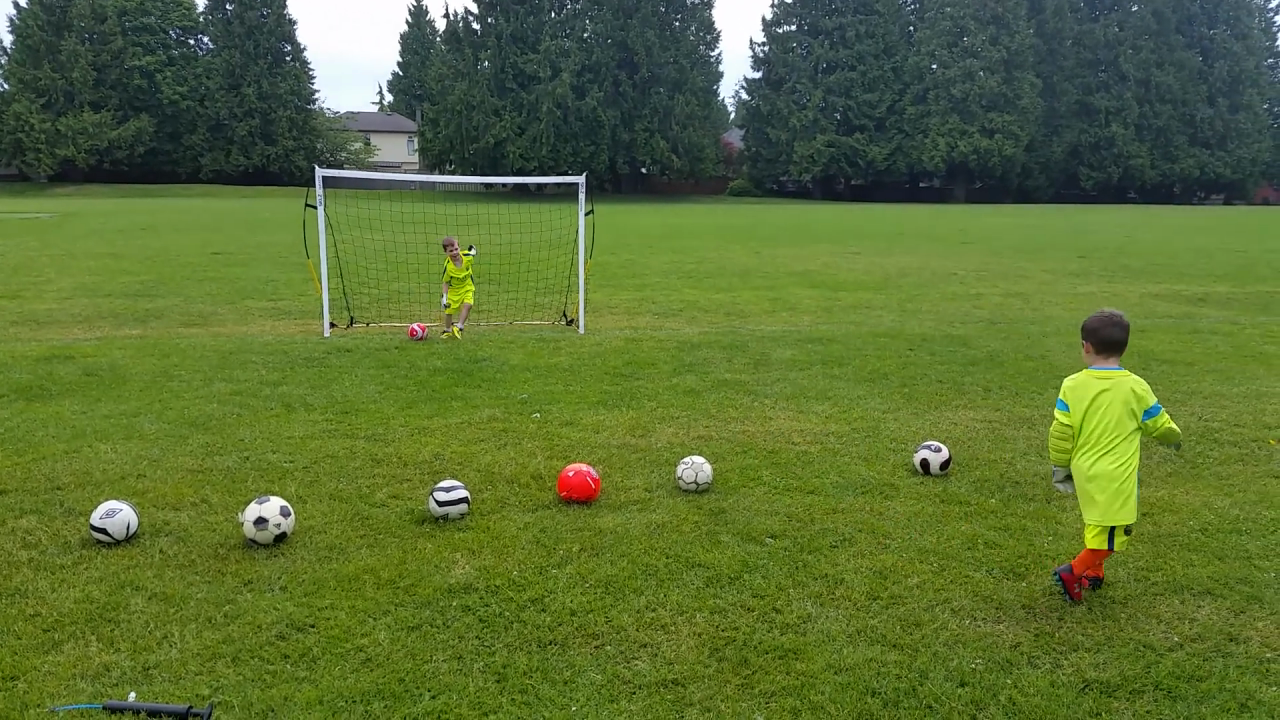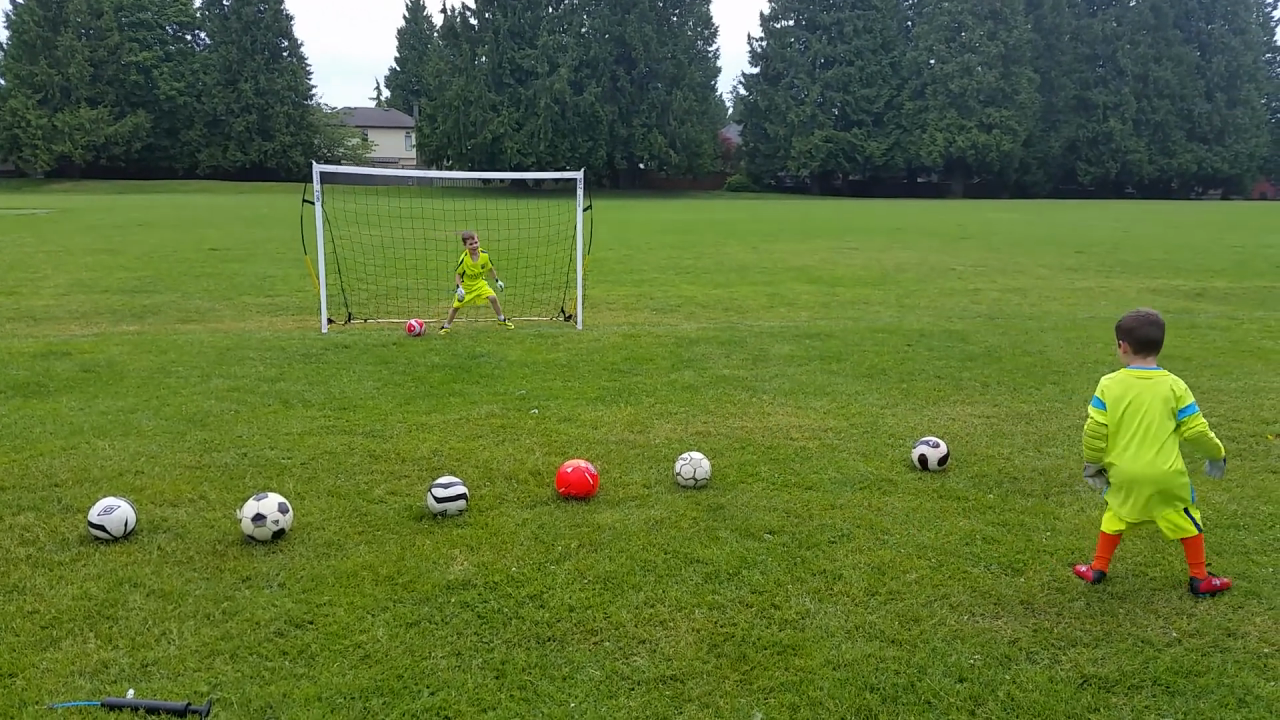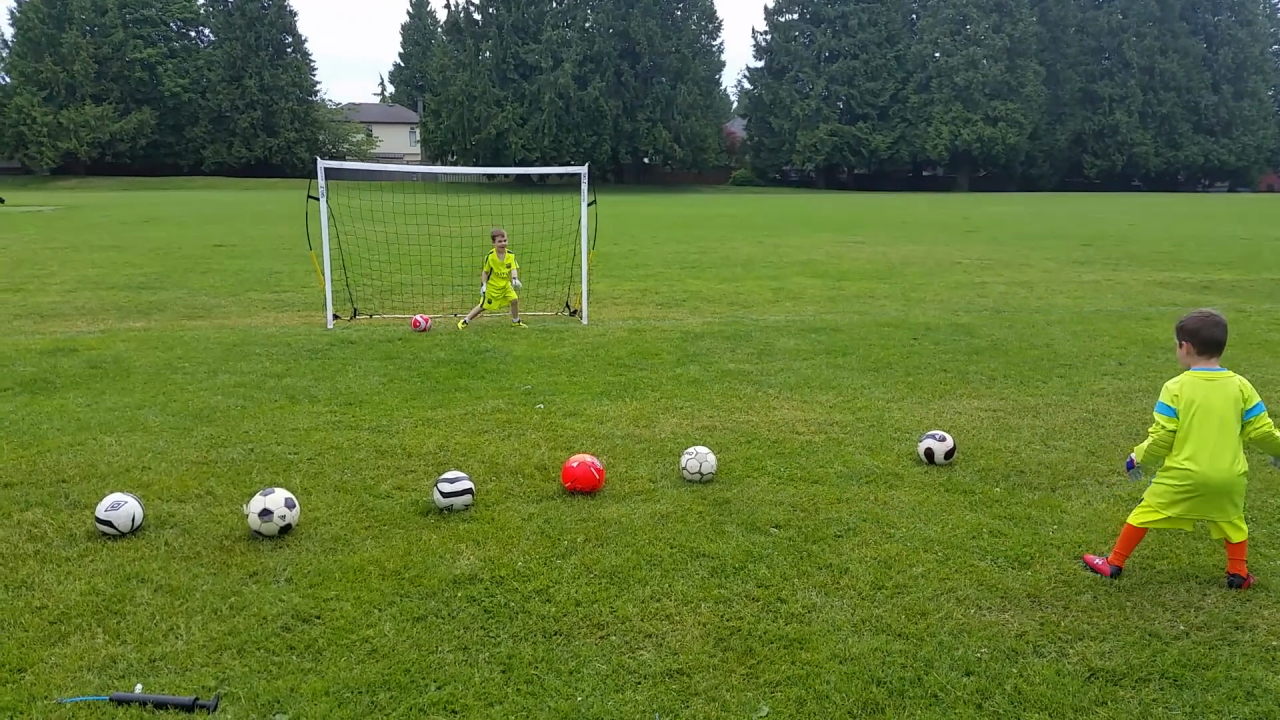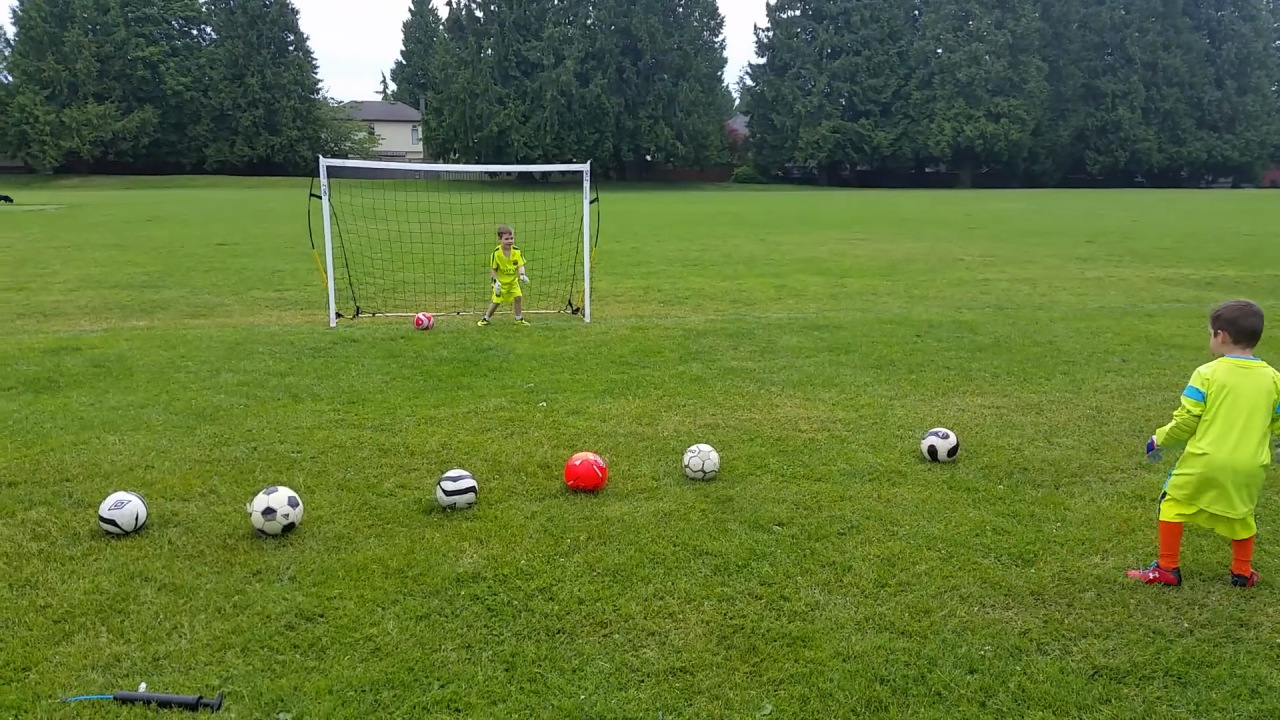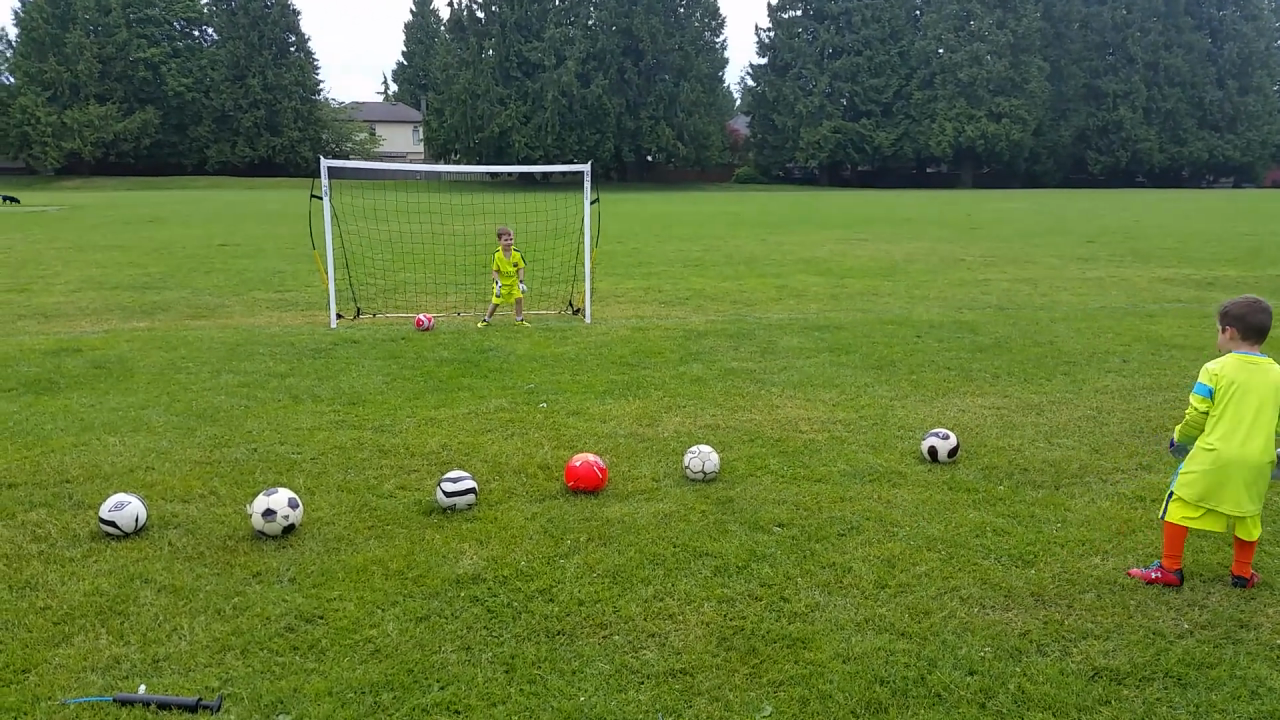
dt=0.2s
person 1, frame 1
left shoulder: (1073, 385)
right shoulder: (1136, 387)
left elbow: (1060, 433)
right elbow: (1161, 426)
left wrist: (1060, 468)
right wrist: (1174, 438)
left hip: (1085, 472)
right hip: (1117, 476)
left knee: (1099, 524)
right knee: (1111, 530)
left ankle: (1092, 573)
right ankle: (1075, 571)
person 1, frame 2
left shoulder: (1109, 384)
right shoulder: (1174, 386)
left elbow: (1094, 431)
right elbow: (1196, 430)
left wrist: (1093, 464)
right wrist: (1217, 453)
left hip: (1122, 472)
right hip: (1164, 474)
left knee: (1116, 515)
right knee: (1186, 519)
left ankle: (1097, 568)
right ankle: (1200, 578)
person 1, frame 3
left shoulder: (1176, 387)
right shoulder: (1241, 386)
left elbow: (1162, 436)
left wrist: (1137, 459)
left hip: (1183, 475)
right hip: (1227, 477)
left knee: (1147, 510)
right knee: (1232, 521)
left ankle: (1114, 562)
right ankle: (1238, 573)
person 1, frame 4
left shoulder: (1207, 374)
left elbow: (1185, 421)
left wrist: (1159, 440)
left hip: (1205, 463)
right hip: (1248, 468)
left knee: (1171, 505)
right knee: (1242, 515)
left ankle: (1167, 569)
right ankle: (1242, 572)
person 1, frame 5
left shoulder: (1215, 370)
left elbow: (1196, 418)
left wrist: (1179, 439)
left hip: (1213, 459)
right hip: (1256, 464)
left knee: (1180, 505)
right knee: (1248, 515)
left ankle: (1170, 568)
right ankle: (1242, 573)
